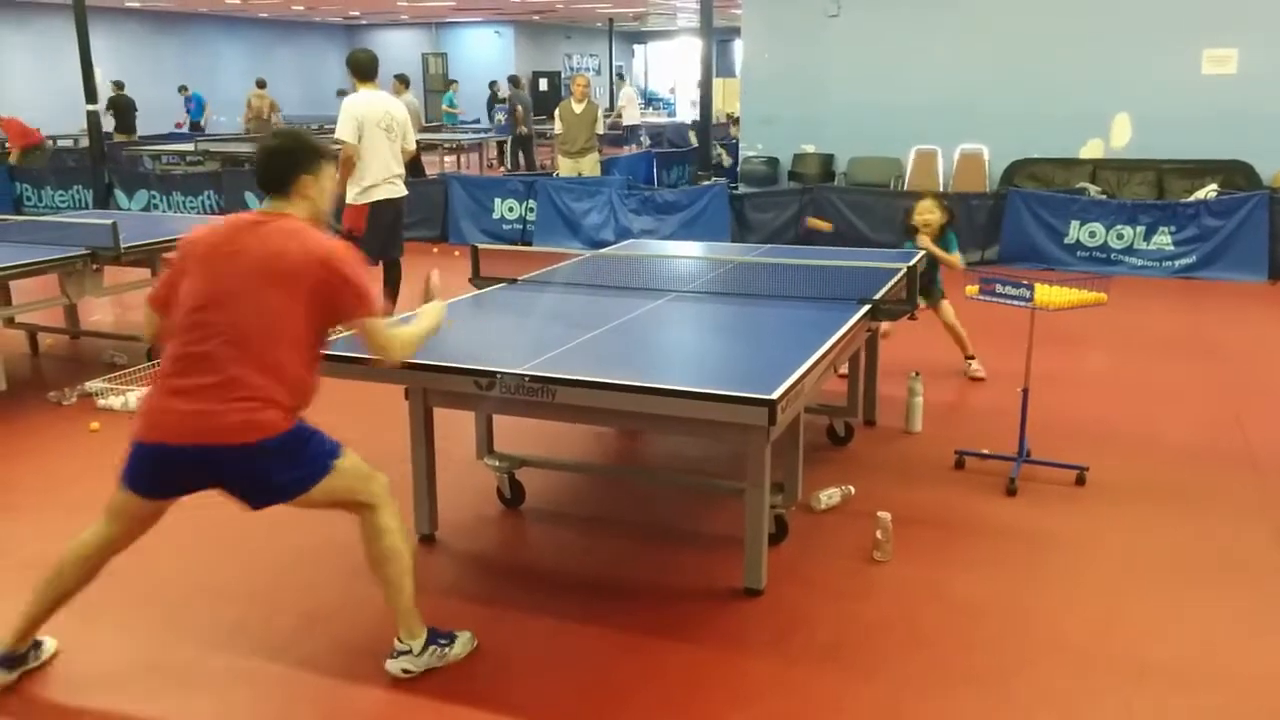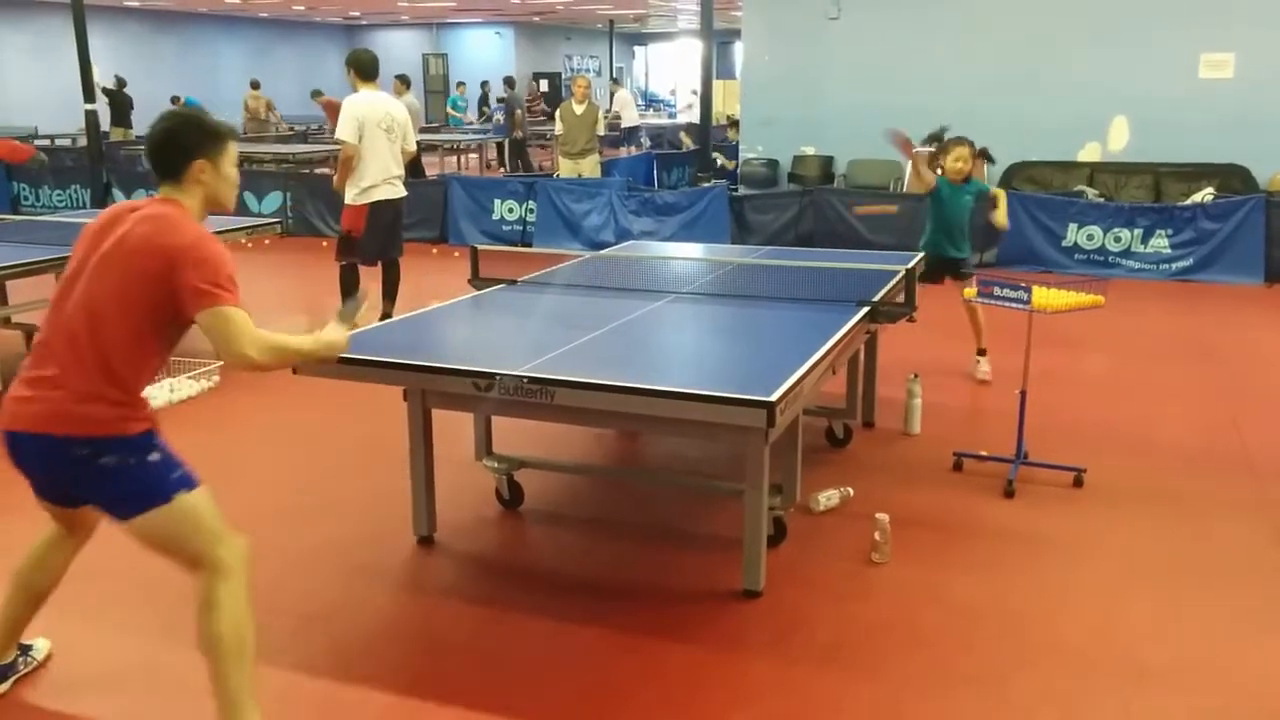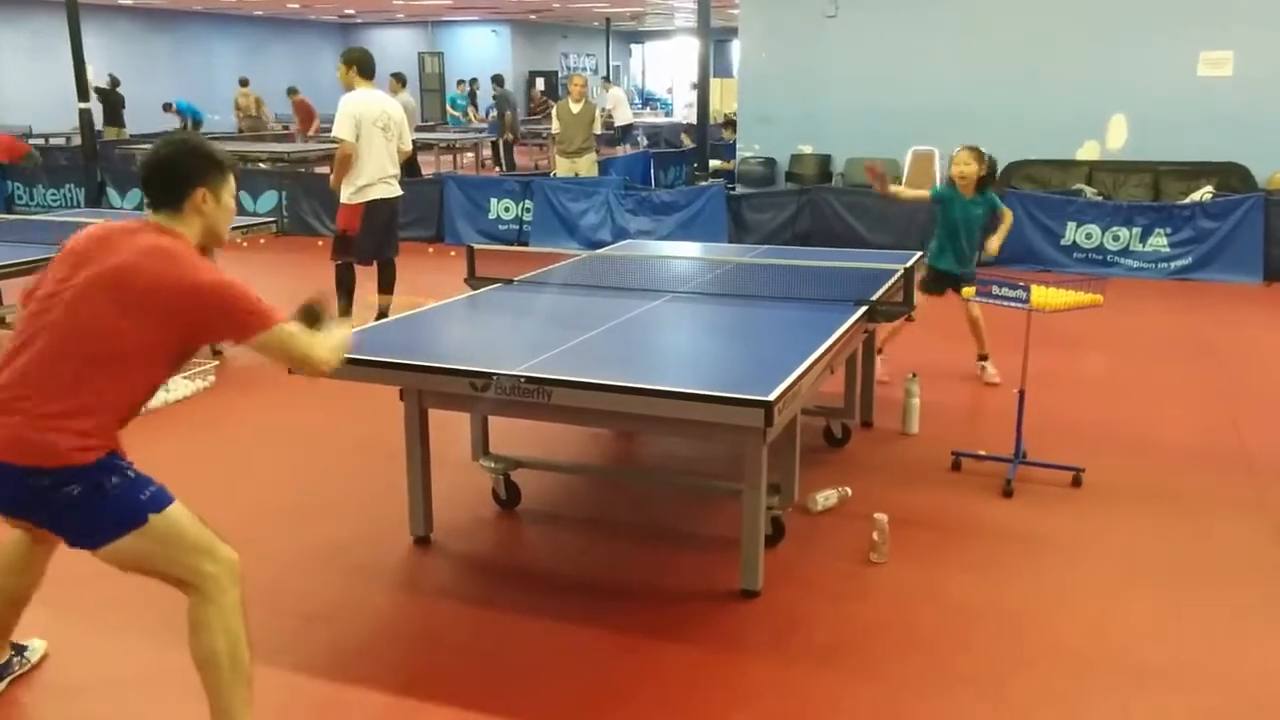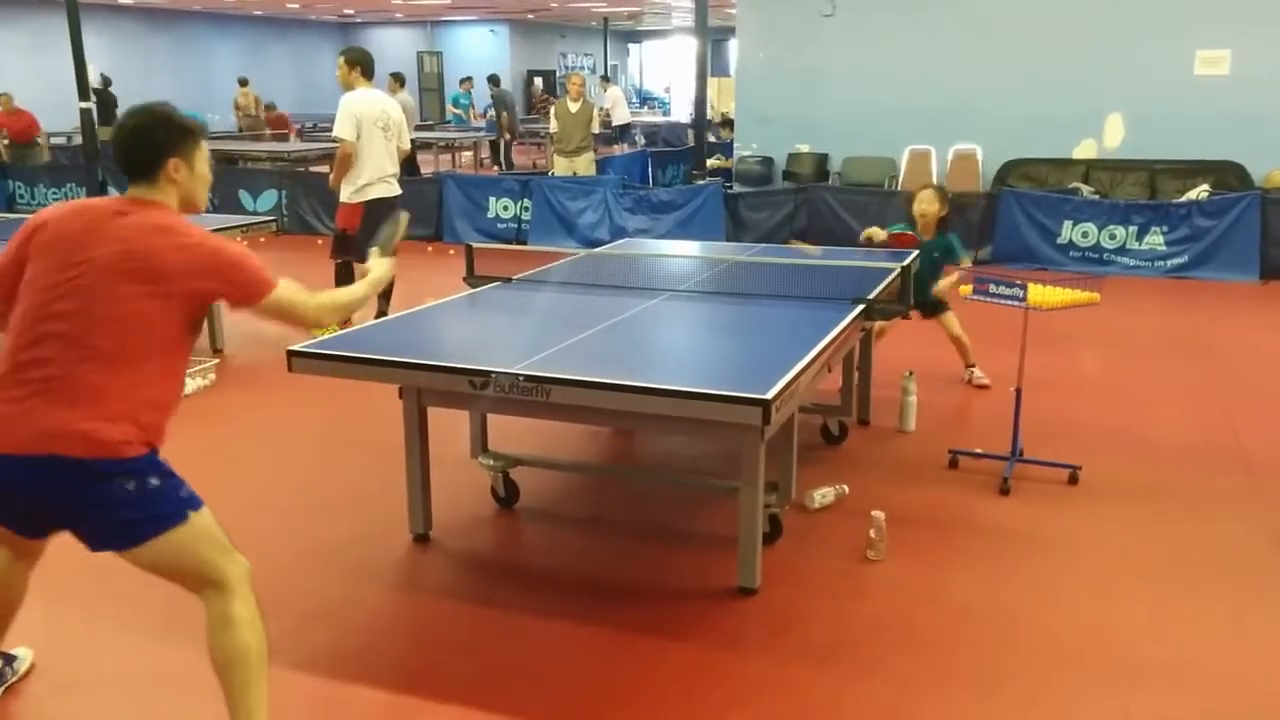
dt=0.3s
person 1, frame 1
left shoulder: (202, 240)
right shoulder: (331, 255)
left elbow: (155, 326)
right elbow: (395, 349)
right wrist: (432, 314)
left hip: (164, 426)
right hip: (253, 436)
left knee: (112, 530)
right knee: (375, 497)
right ankle: (412, 642)
person 1, frame 2
left shoulder: (114, 220)
right shoulder: (192, 243)
right elbow: (246, 353)
right wrist: (323, 341)
right hip: (96, 432)
left knee: (73, 526)
right knee: (226, 558)
person 1, frame 3
left shoulder: (89, 240)
right shoulder: (198, 282)
right elbow: (315, 357)
right wrist: (340, 336)
right hip: (58, 461)
right knee: (216, 574)
person 1, frame 4
left shoulder: (51, 223)
right shoulder: (201, 253)
right elbow: (310, 312)
right wrist: (373, 279)
right hip: (100, 457)
right knee: (228, 581)
person 2, frame 1
left shoulder: (353, 103)
right shoulder: (396, 105)
left elbow: (348, 153)
right elbow: (410, 150)
left wrist: (342, 179)
left hip: (364, 195)
right hip: (395, 192)
right knee: (391, 256)
right ankle: (389, 312)
person 2, frame 2
left shoulder: (354, 103)
right shoulder: (397, 105)
left elbow: (349, 152)
right elbow: (410, 150)
left wrist: (340, 179)
left hip: (364, 195)
right hip: (394, 192)
left knee: (348, 259)
right knee: (390, 258)
right ankle: (387, 316)
person 2, frame 3
left shoulder: (351, 101)
right shoulder: (392, 104)
left elbow: (347, 150)
right elbow: (406, 150)
left wrist: (337, 178)
left hip: (359, 194)
right hip: (390, 191)
left knee: (344, 258)
right knee: (386, 257)
left ankle: (344, 319)
right ankle: (383, 315)
person 2, frame 4
left shoulder: (351, 101)
right shoulder: (390, 103)
left elbow: (347, 150)
right elbow: (404, 149)
left wrist: (336, 178)
left hip: (359, 194)
right hip: (389, 190)
left knee: (343, 258)
left ankle: (343, 321)
right ankle: (382, 315)
person 3, frame 1
left shoulder: (946, 237)
right shoulder: (910, 247)
left elbow: (958, 265)
left wrist: (932, 248)
left hip: (930, 286)
left knee: (951, 323)
right knee: (883, 329)
left ankle: (971, 360)
person 3, frame 2
left shoulder: (972, 186)
right shoulder: (936, 183)
left elbow: (1000, 193)
right elbow: (923, 178)
left wrist: (1001, 213)
right wrist: (915, 160)
left hip: (960, 255)
right hip: (933, 253)
left knee: (973, 305)
left ankle: (981, 356)
person 3, frame 3
left shoulder: (987, 199)
right shoulder: (945, 193)
left elbow: (1008, 216)
right elbow: (911, 195)
left wrist: (997, 239)
right wrist: (886, 188)
left hip: (965, 267)
right hip: (937, 263)
left knee: (975, 316)
right knee: (911, 312)
left ankle: (984, 361)
right ankle: (877, 354)
person 3, frame 4
left shoulder: (946, 240)
right shoulder: (904, 232)
left elbow: (965, 266)
right elbow: (874, 235)
left wrist: (948, 281)
right wrist: (874, 233)
left hip: (933, 293)
left knee: (956, 333)
right knee: (880, 326)
left ankle: (971, 368)
